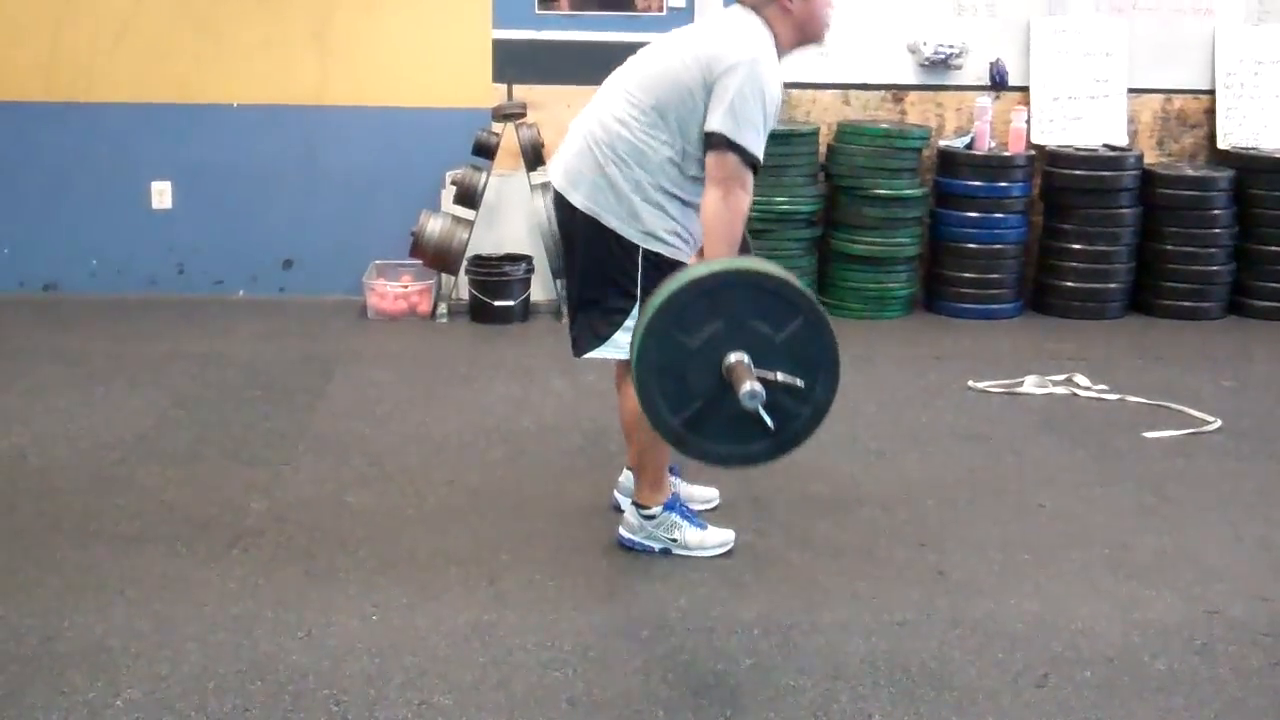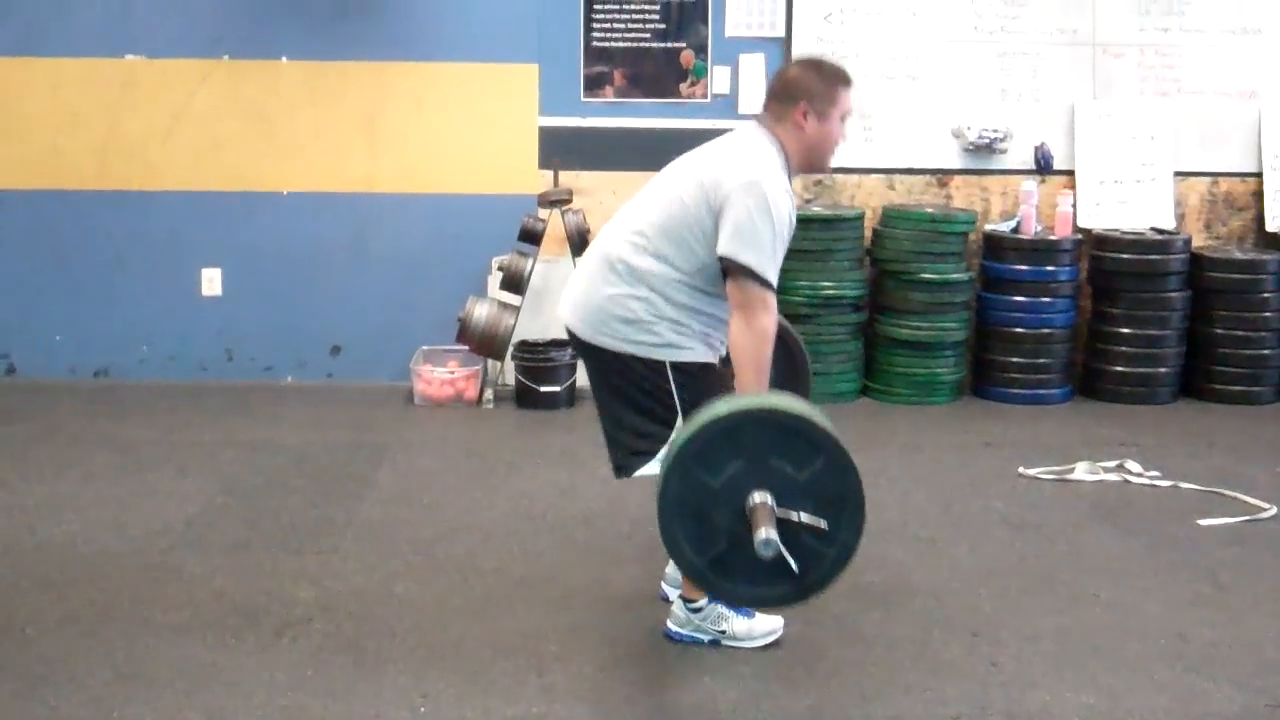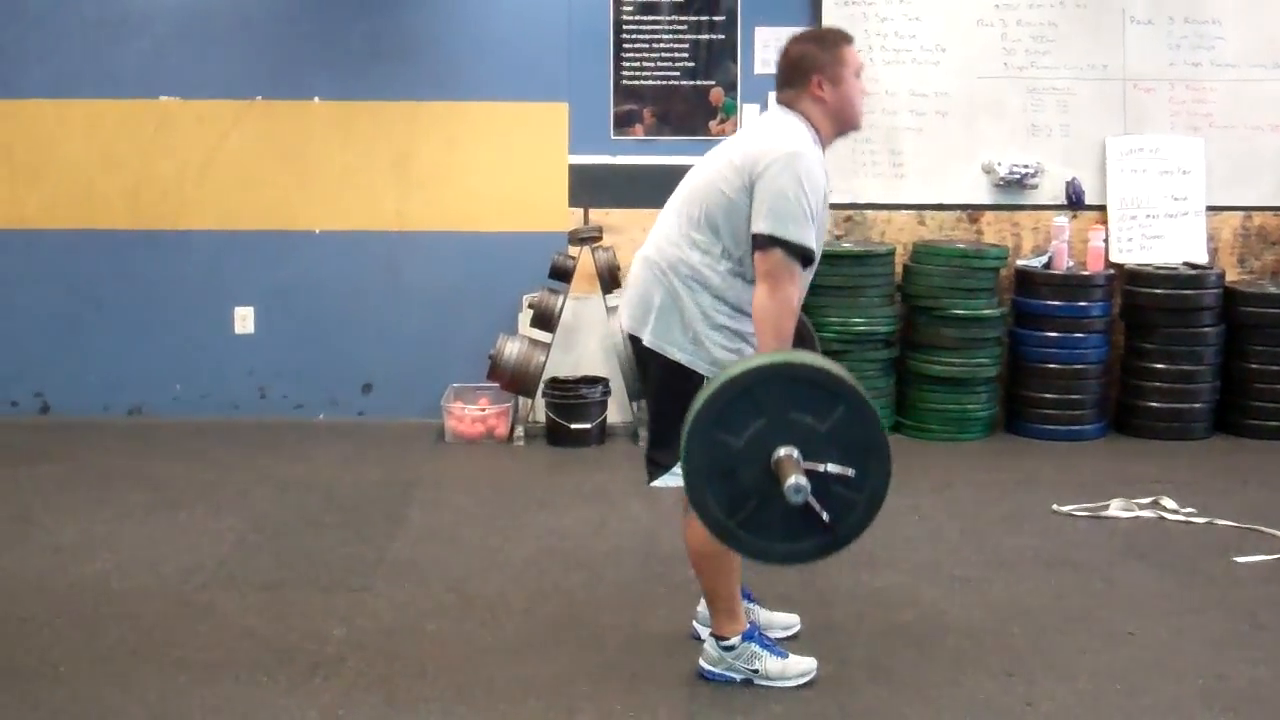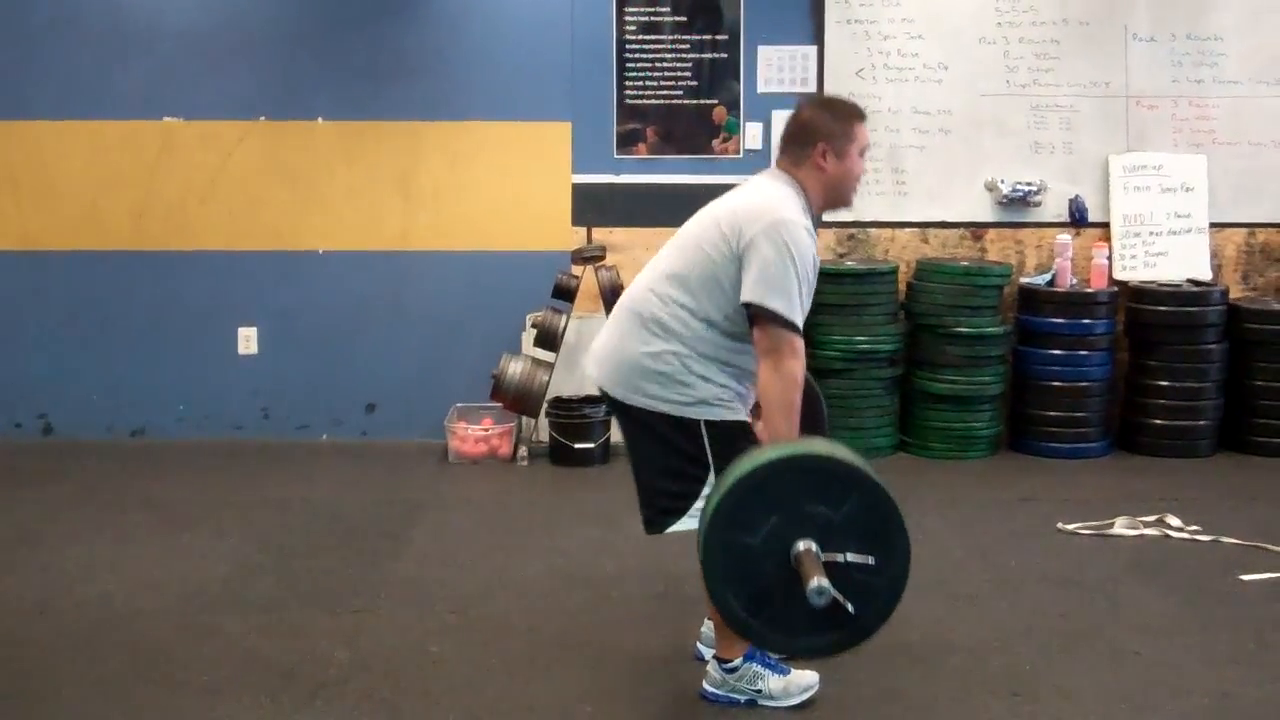
dt=1s
person 1, frame 1
right shoulder: (752, 59)
left elbow: (711, 169)
right elbow: (727, 183)
left wrist: (700, 250)
left hip: (606, 182)
right hip: (621, 195)
left ankle: (642, 476)
right ankle: (650, 514)
person 1, frame 2
left shoulder: (749, 153)
right shoulder: (761, 183)
left elbow: (742, 302)
right elbow: (751, 312)
left hip: (614, 306)
right hip: (628, 321)
left ankle: (691, 567)
right ankle: (697, 606)
person 1, frame 3
left shoulder: (779, 138)
right shoulder: (795, 159)
right elbow: (776, 279)
left hip: (693, 312)
right hip: (690, 323)
left ankle: (725, 604)
right ankle: (729, 643)
person 1, frame 4
left shoulder: (772, 200)
right shoulder: (783, 224)
left elbow: (769, 347)
right elbow: (779, 354)
left wrist: (766, 426)
left hip: (650, 360)
right hip: (661, 374)
left ankle: (727, 627)
right ankle: (732, 667)
